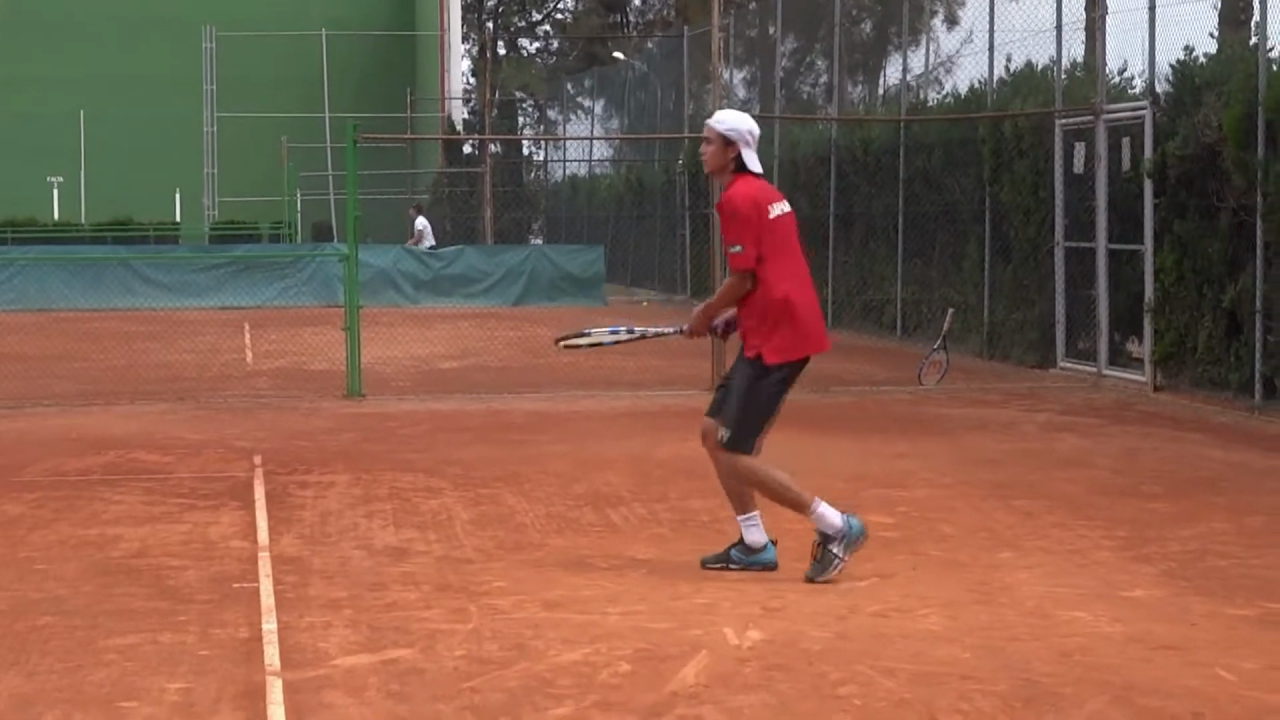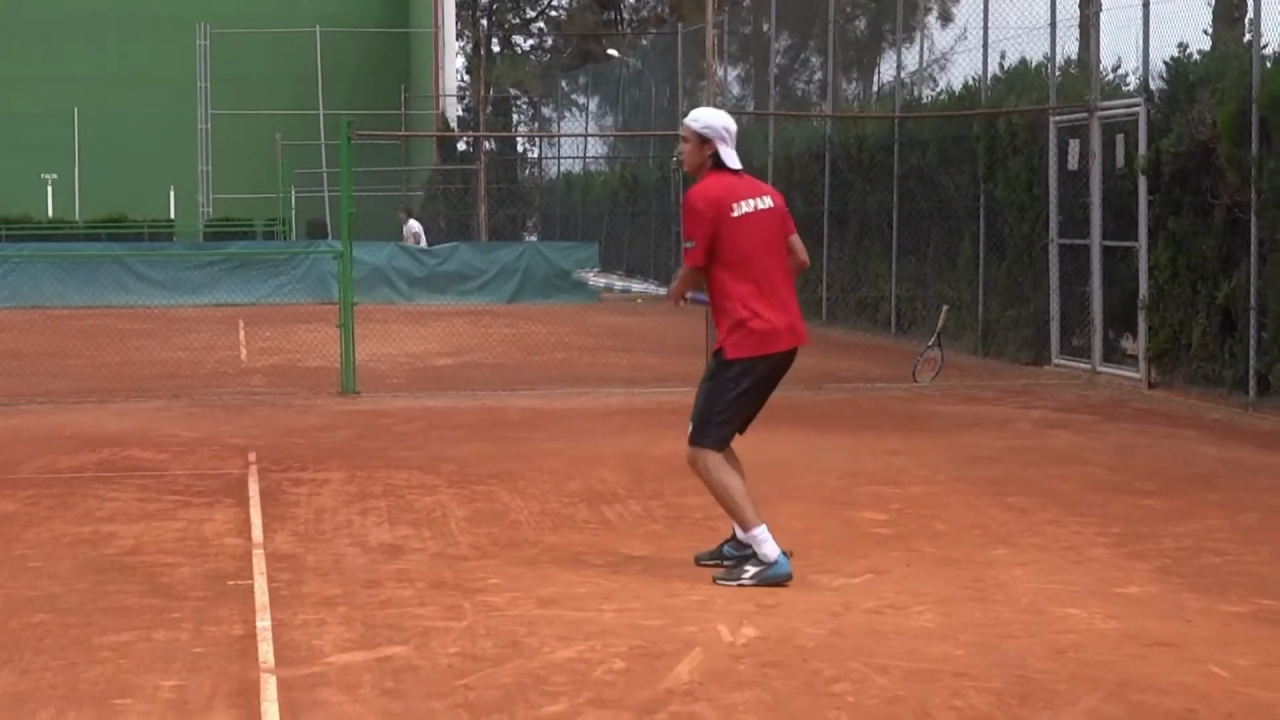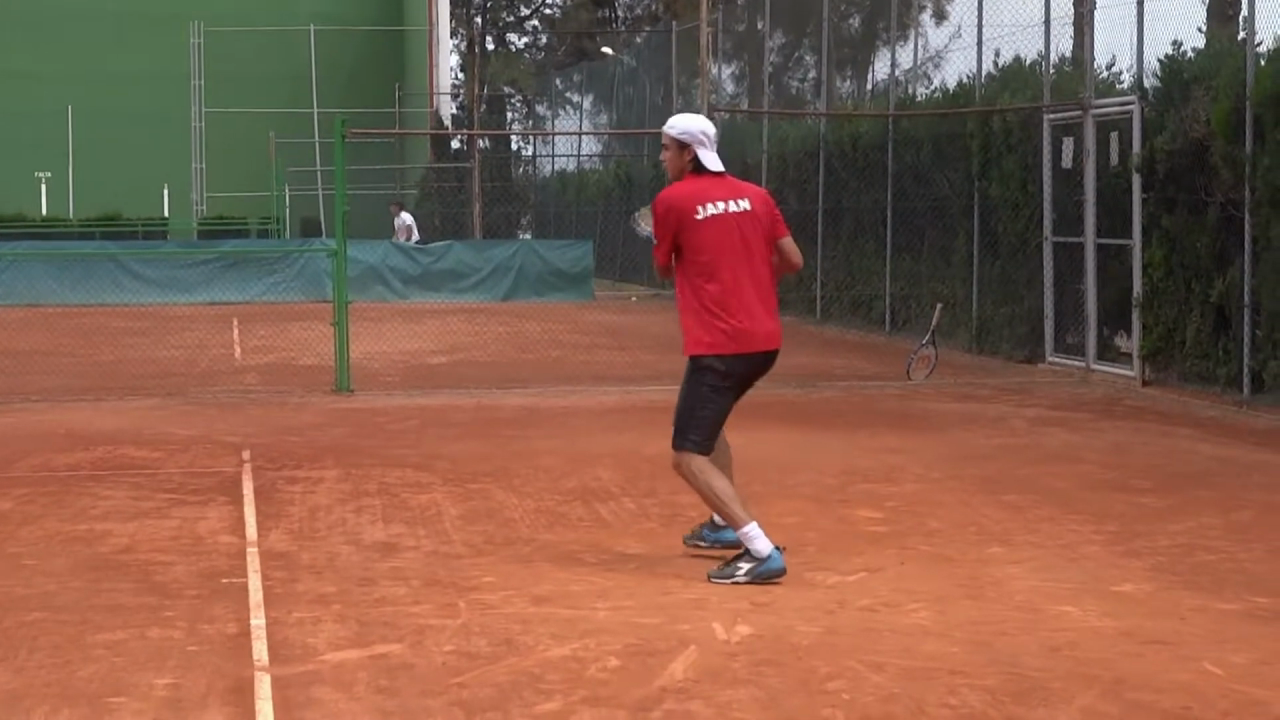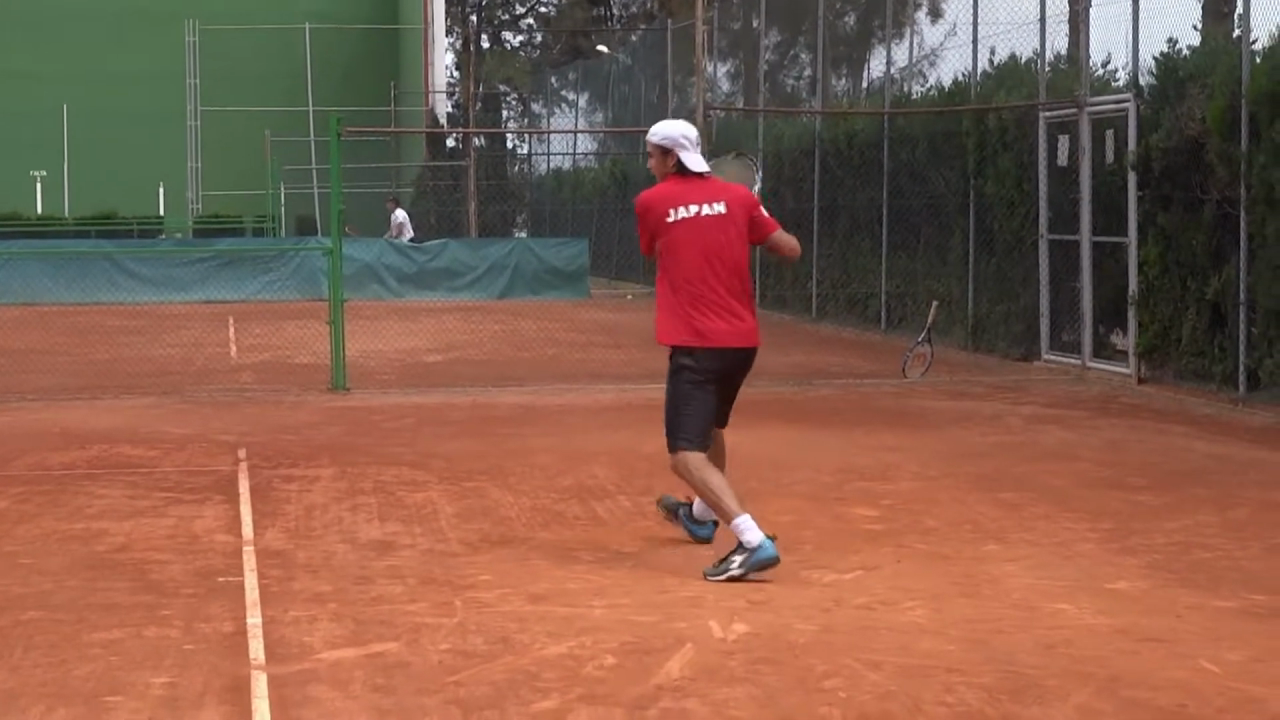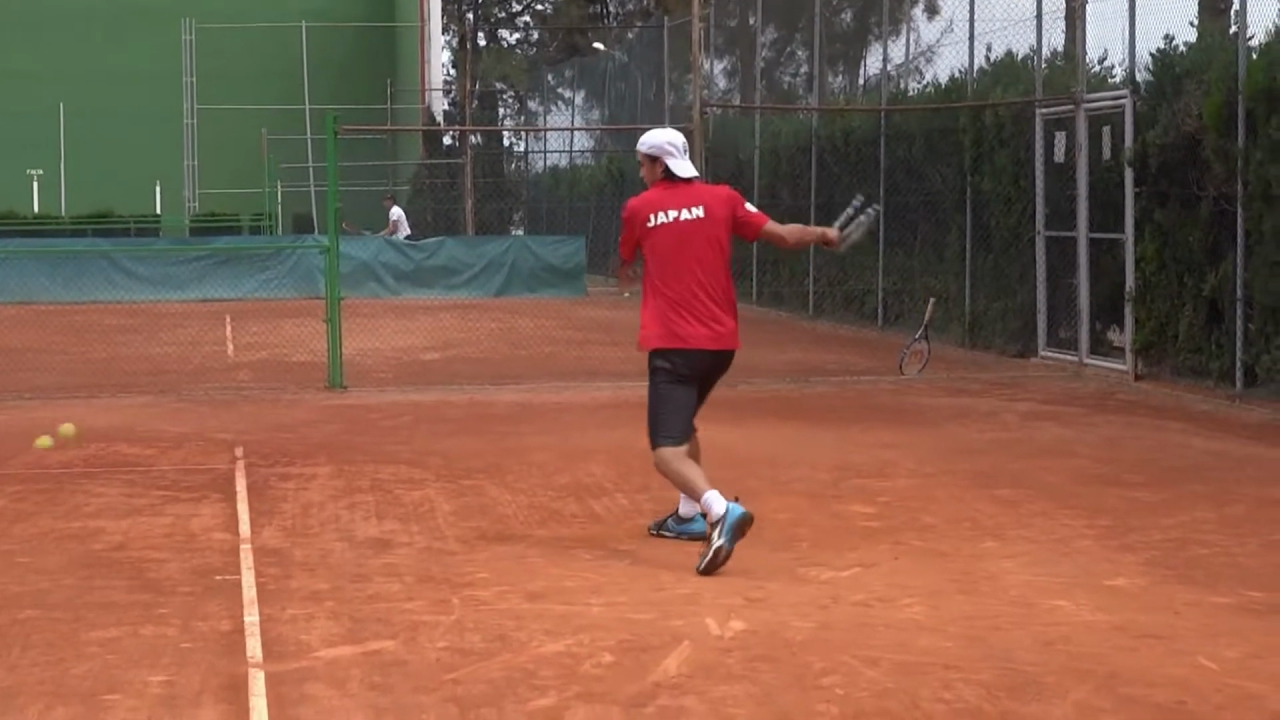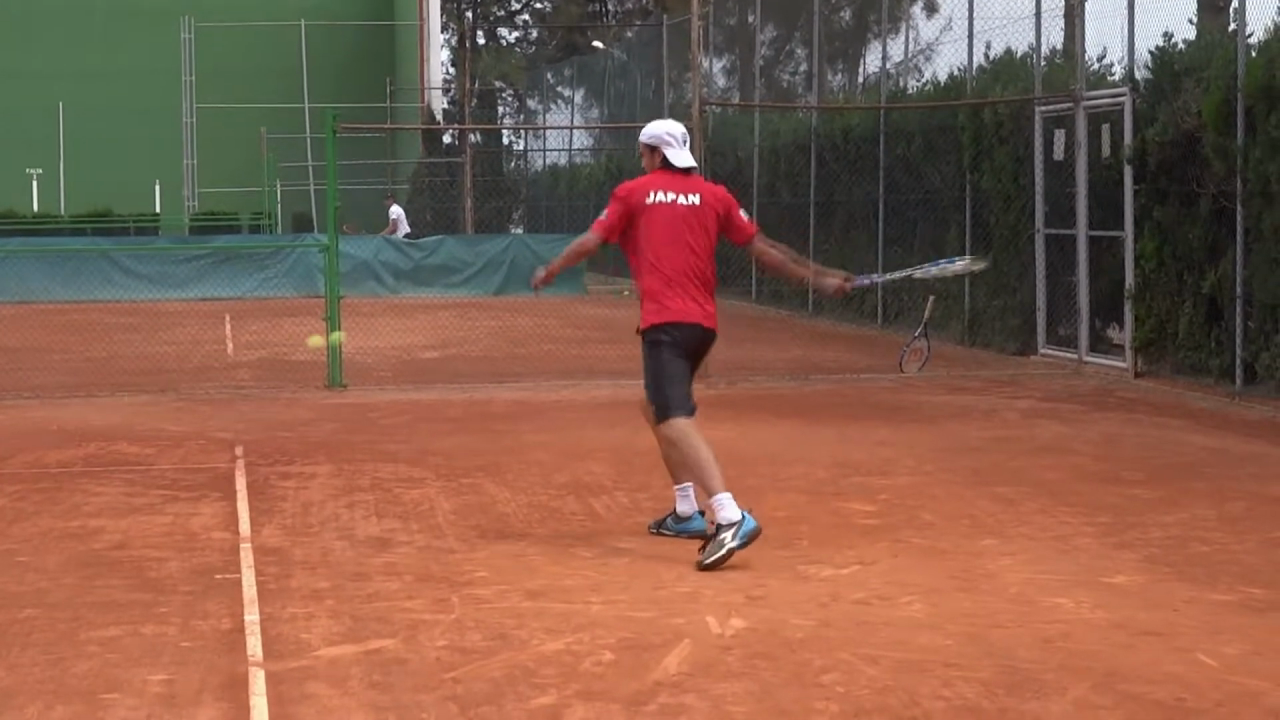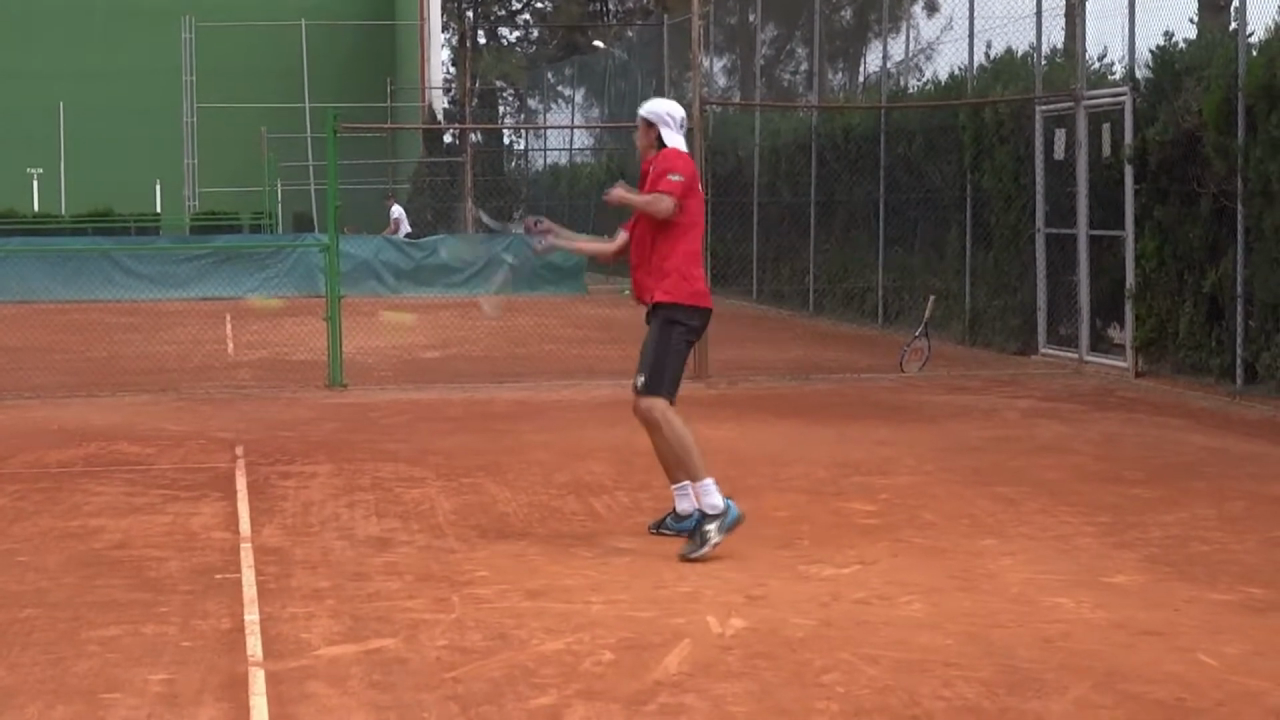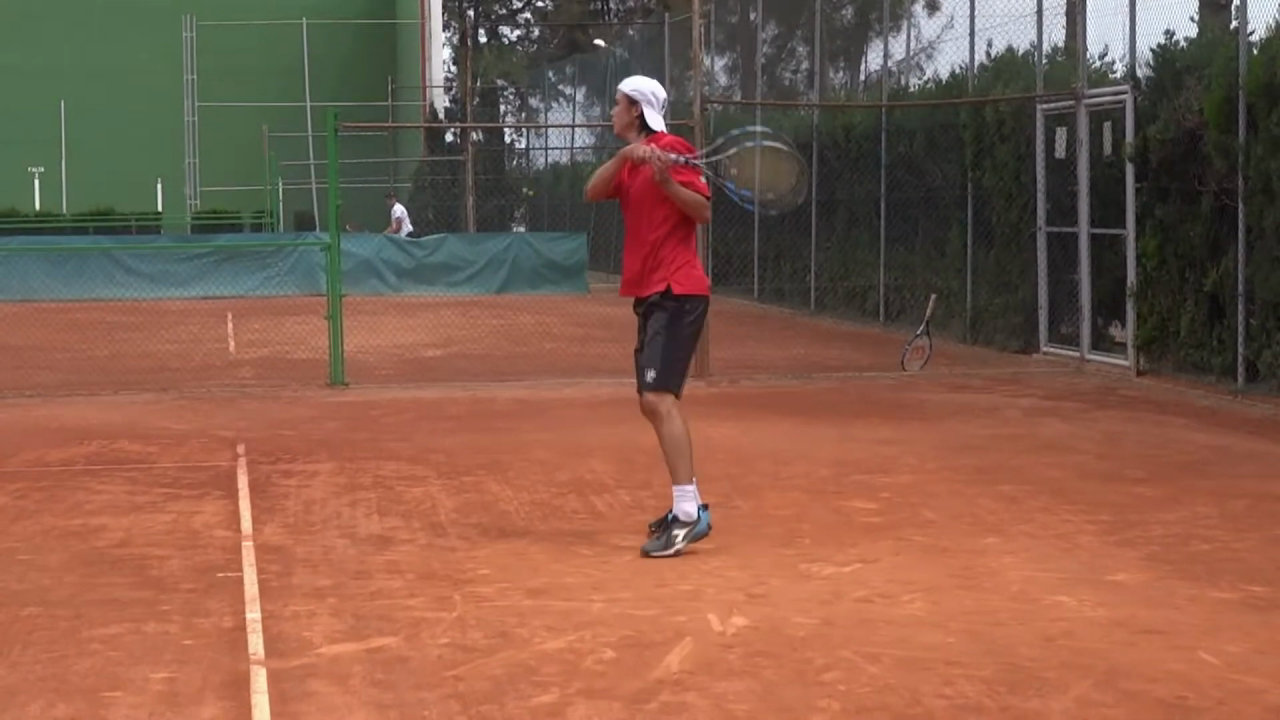
dt=0.2s
person 1, frame 1
left shoulder: (737, 198)
right shoulder: (762, 193)
left elbow: (742, 280)
left wrist: (703, 315)
right wrist: (737, 316)
left hip: (777, 343)
right hip: (774, 336)
left knee: (737, 456)
right knee: (714, 433)
left ankle: (837, 525)
right ankle: (755, 543)
person 1, frame 2
left shoulder: (700, 197)
right shoulder: (765, 192)
left elbow: (692, 274)
right elbow: (800, 260)
left wrist: (677, 291)
left hip: (746, 343)
right hip: (783, 338)
left knee: (703, 453)
right knee: (714, 435)
left ankle: (769, 557)
right ankle: (745, 538)
person 1, frame 3
left shoulder: (671, 200)
right shoulder: (755, 195)
left elbow: (663, 267)
right elbow: (793, 262)
left hip: (718, 345)
right hip: (764, 341)
left knee: (688, 457)
right knee: (706, 427)
left ankle: (762, 551)
right ankle: (723, 524)
person 1, frame 4
left shoulder: (650, 202)
right shoulder: (737, 195)
right elbow: (790, 250)
right wrist: (767, 236)
left hip: (693, 343)
right hip: (743, 341)
left knee: (687, 456)
right knee: (707, 429)
left ankle: (753, 542)
right ankle: (702, 513)
person 1, frame 5
left shoulder: (637, 209)
right shoulder: (722, 199)
left elbow: (625, 264)
right elbow: (782, 235)
left wrist: (631, 277)
right wrist: (828, 233)
left hip: (674, 344)
right hip: (722, 341)
left knee: (668, 454)
right knee: (680, 423)
left ankle: (725, 511)
right ankle: (690, 514)
person 1, frame 6
left shoulder: (632, 191)
right shoulder: (715, 194)
left elbow: (590, 241)
right elbow: (762, 249)
left wrist: (549, 270)
right wrist: (817, 276)
left hip: (665, 321)
right hip: (701, 322)
left knee: (675, 426)
right knee: (657, 409)
left ankle: (735, 521)
right ankle: (687, 512)
person 1, frame 7
left shoulder: (672, 160)
right shoulder: (658, 171)
left elbow: (664, 208)
right elbow: (618, 248)
left wrist: (622, 198)
right wrist: (562, 238)
left hip: (677, 302)
right hip: (668, 304)
left knee: (653, 405)
right knee: (648, 408)
left ankle: (715, 506)
right ankle: (688, 507)
person 1, frame 8
left shoulder: (674, 149)
right shoulder: (622, 162)
left elbow: (703, 213)
right elbow: (594, 193)
left wrist: (668, 181)
right wrist: (628, 152)
left hip: (678, 292)
right hip: (648, 294)
left knee: (659, 399)
right knee: (650, 403)
left ankle: (686, 517)
right ankle: (691, 505)
